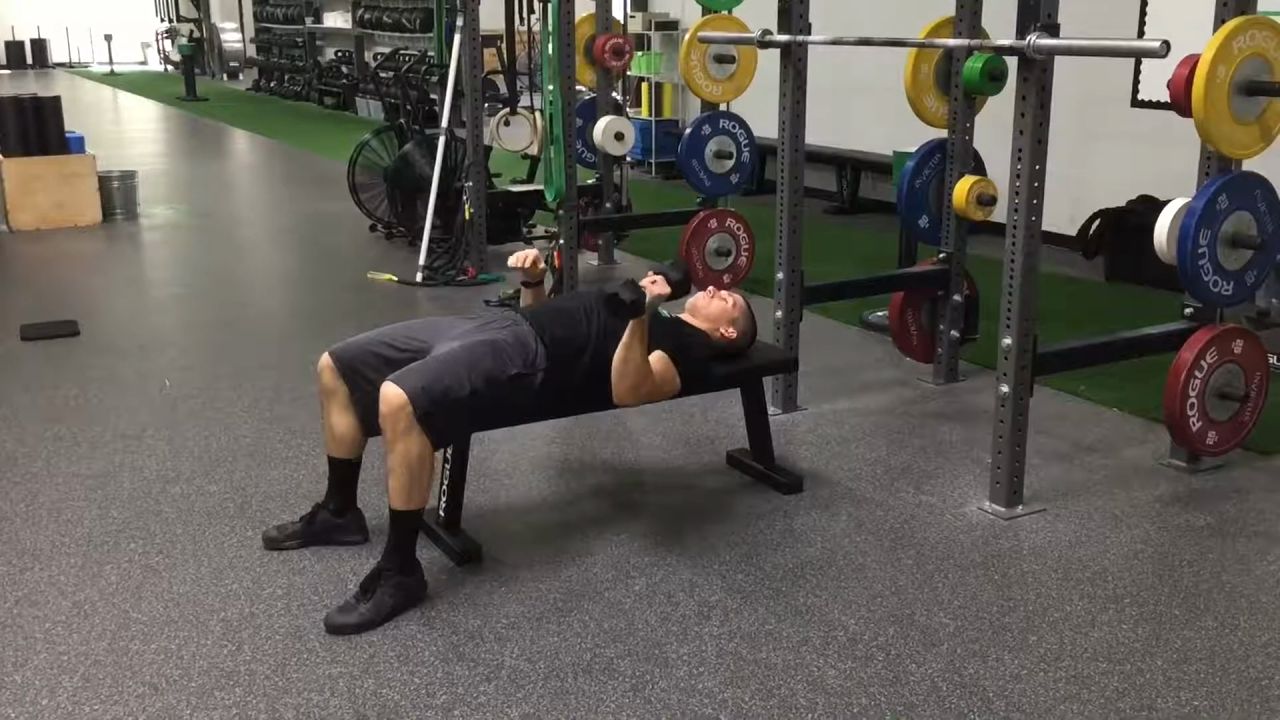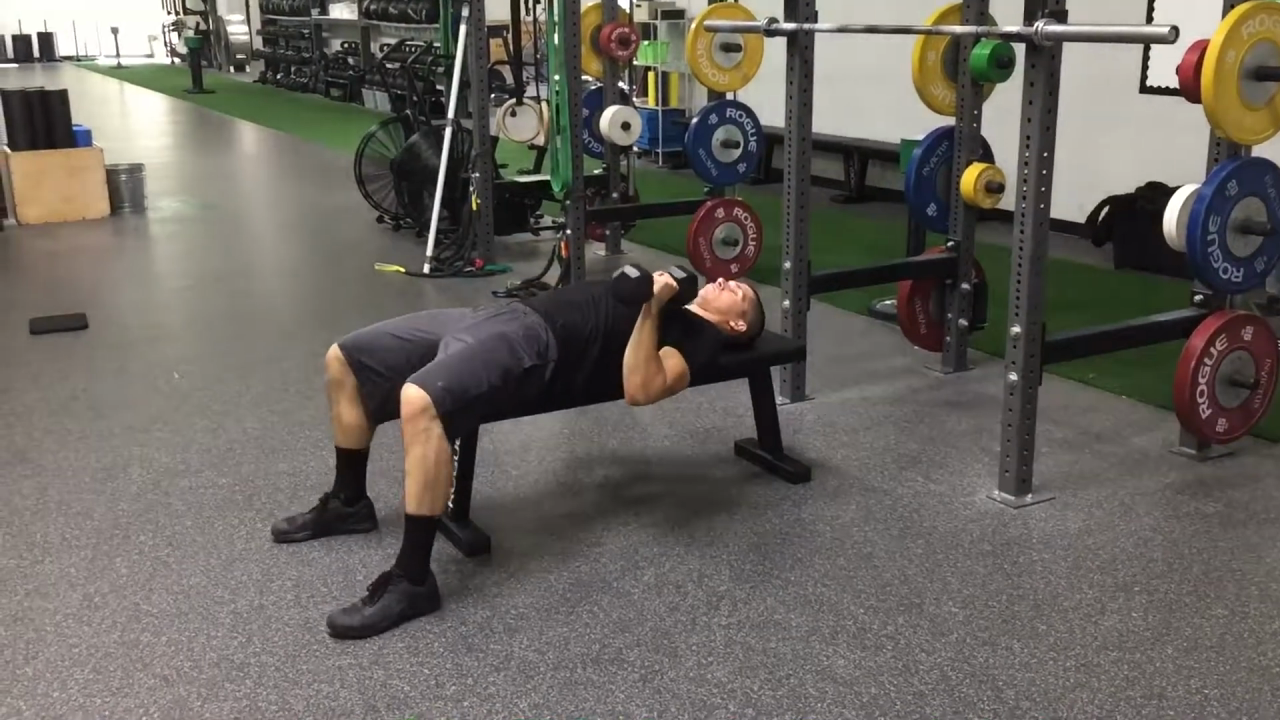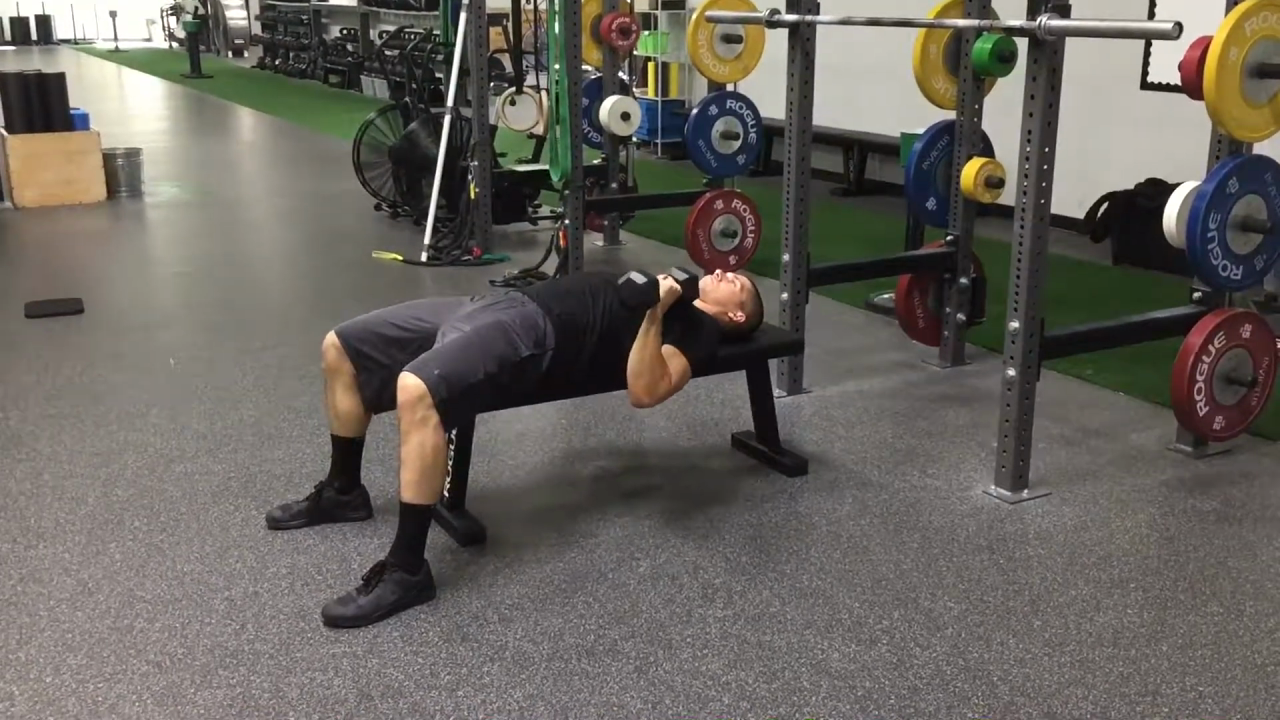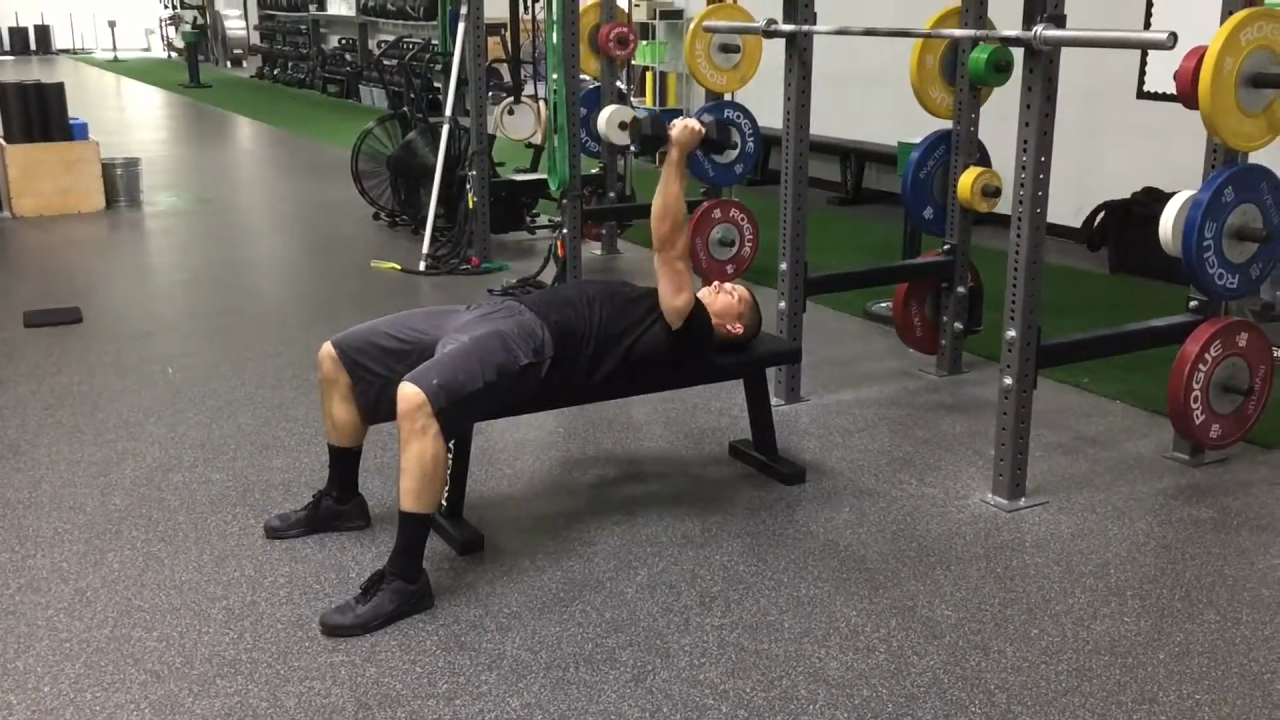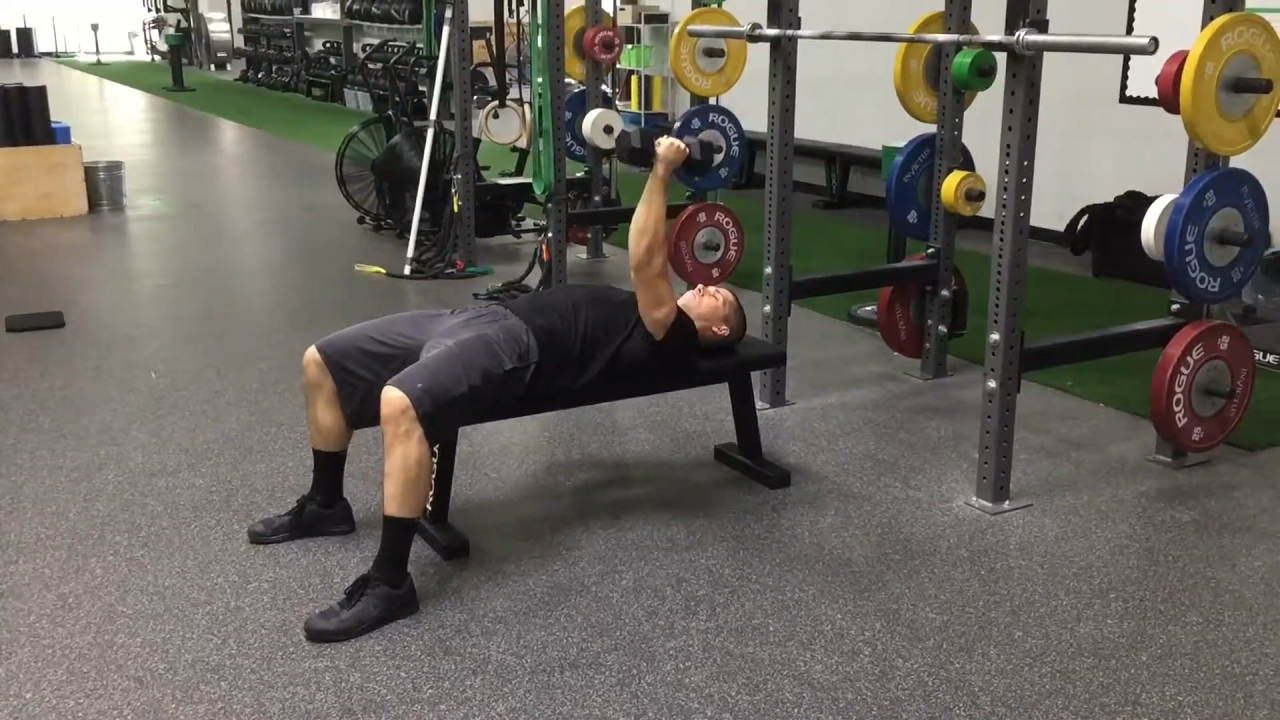
dt=1s
person 1, frame 1
left shoulder: (690, 344)
right shoulder: (649, 321)
left elbow: (628, 390)
left wrist: (642, 312)
right wrist: (532, 280)
left hip: (522, 356)
right hip: (500, 327)
left knee: (399, 402)
right knee: (336, 368)
left ankle: (400, 572)
right ankle: (339, 512)
person 1, frame 2
left shoulder: (699, 335)
right shoulder: (662, 308)
left elbow: (639, 388)
left wrist: (652, 307)
left hip: (533, 345)
left knee: (420, 403)
right knee: (345, 360)
left ankle: (412, 580)
right ankle: (348, 503)
person 1, frame 3
left shoulder: (696, 327)
right shoulder: (665, 302)
left elbow: (644, 392)
left wrist: (657, 310)
left hip: (531, 335)
left knee: (417, 391)
right knee: (341, 348)
left ankle: (406, 569)
right ankle: (342, 491)
person 1, frame 4
left shoulder: (688, 332)
right shoulder: (655, 307)
left elbow: (669, 247)
left wrist: (678, 154)
left hip: (529, 342)
left knee: (416, 400)
right knee: (336, 358)
left ankle: (405, 578)
right ankle: (341, 499)
person 1, frame 5
left shoulder: (672, 339)
right shoulder: (638, 313)
left elbow: (646, 263)
left wrist: (661, 171)
left hip: (515, 345)
left knee: (400, 404)
right knee: (321, 363)
left ankle: (390, 583)
right ankle: (325, 504)
